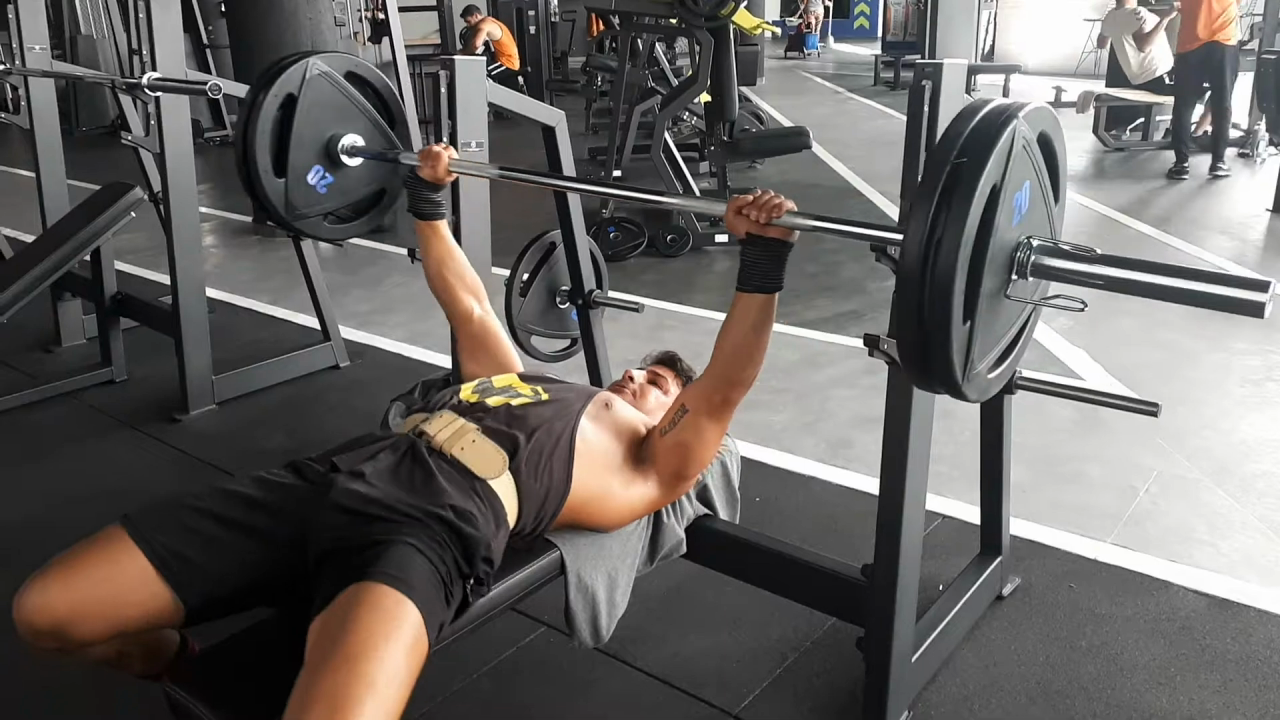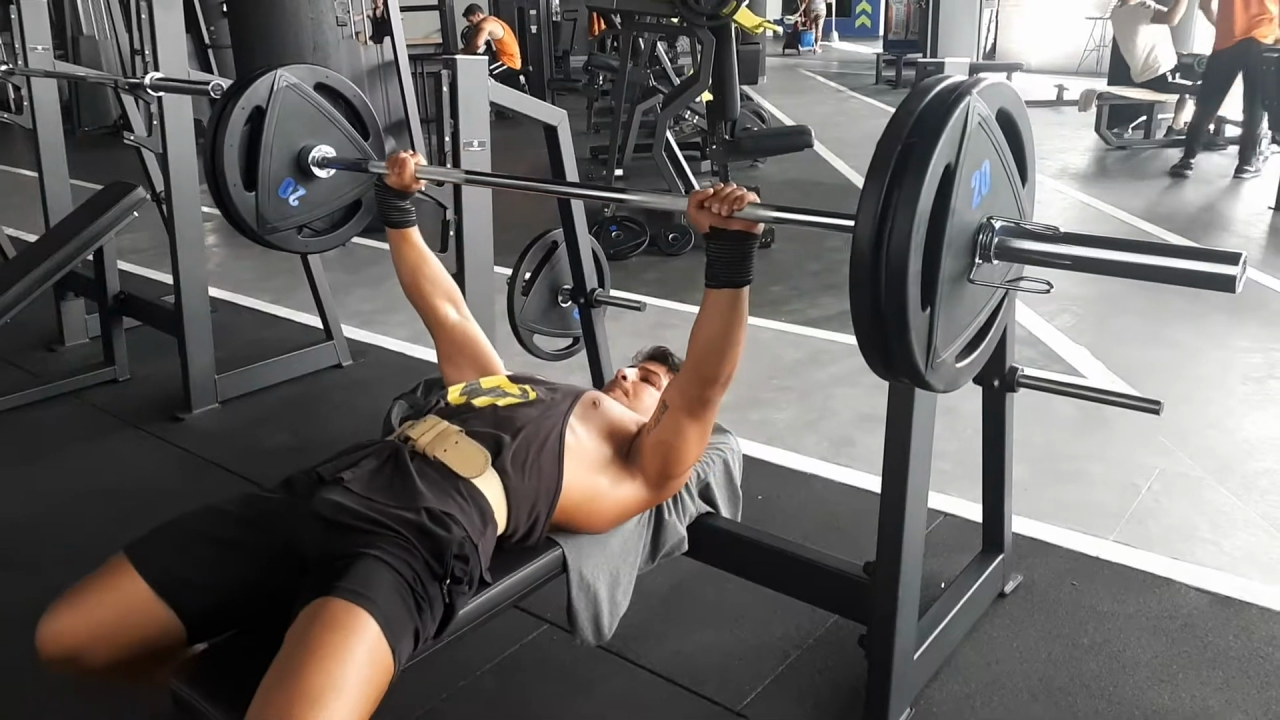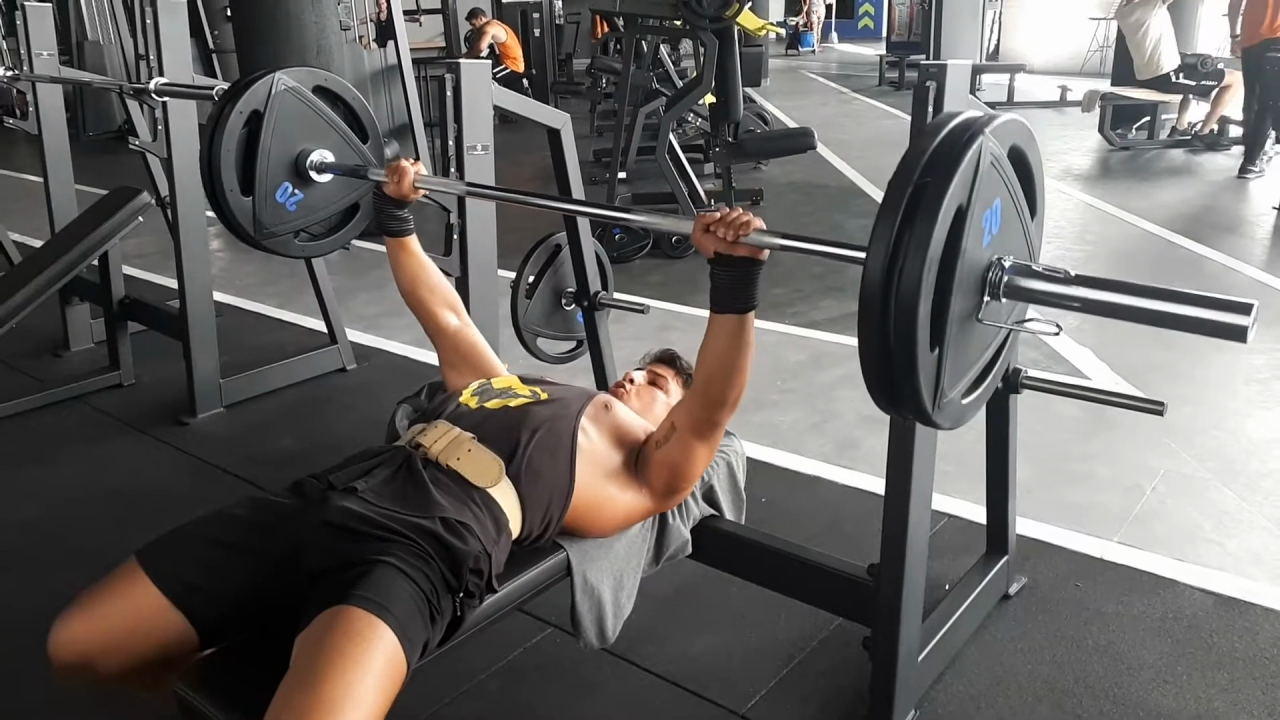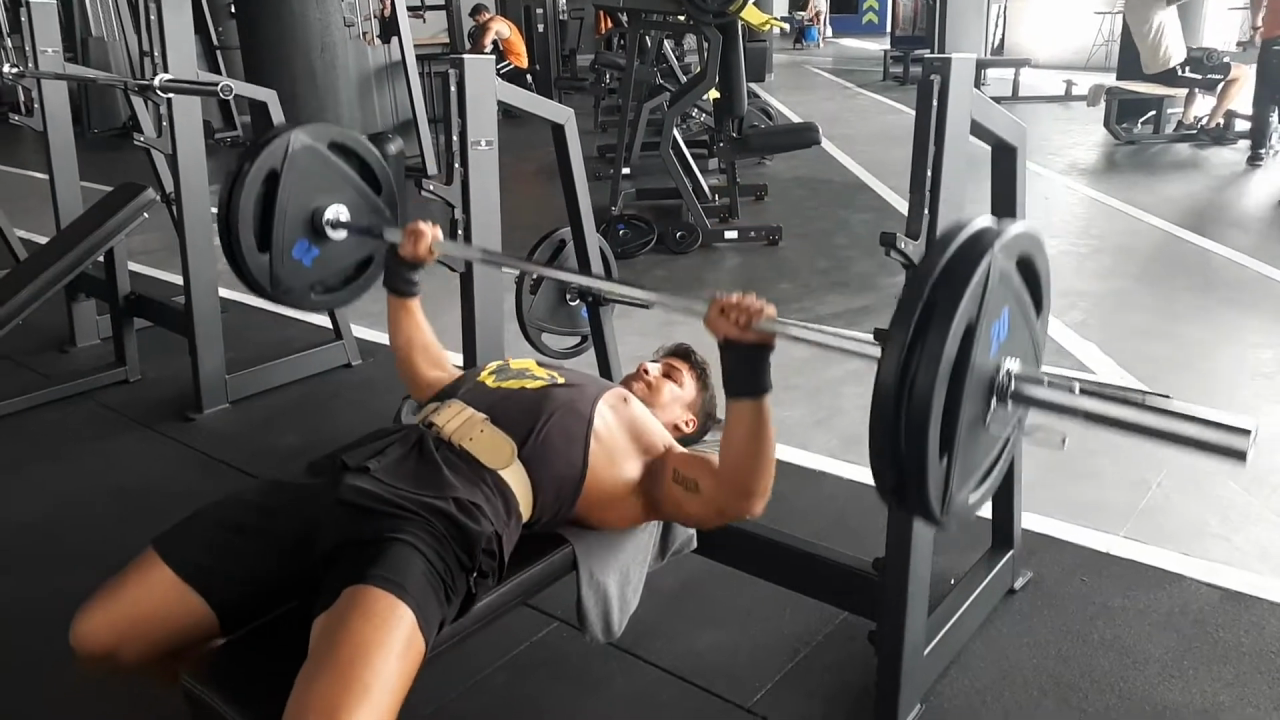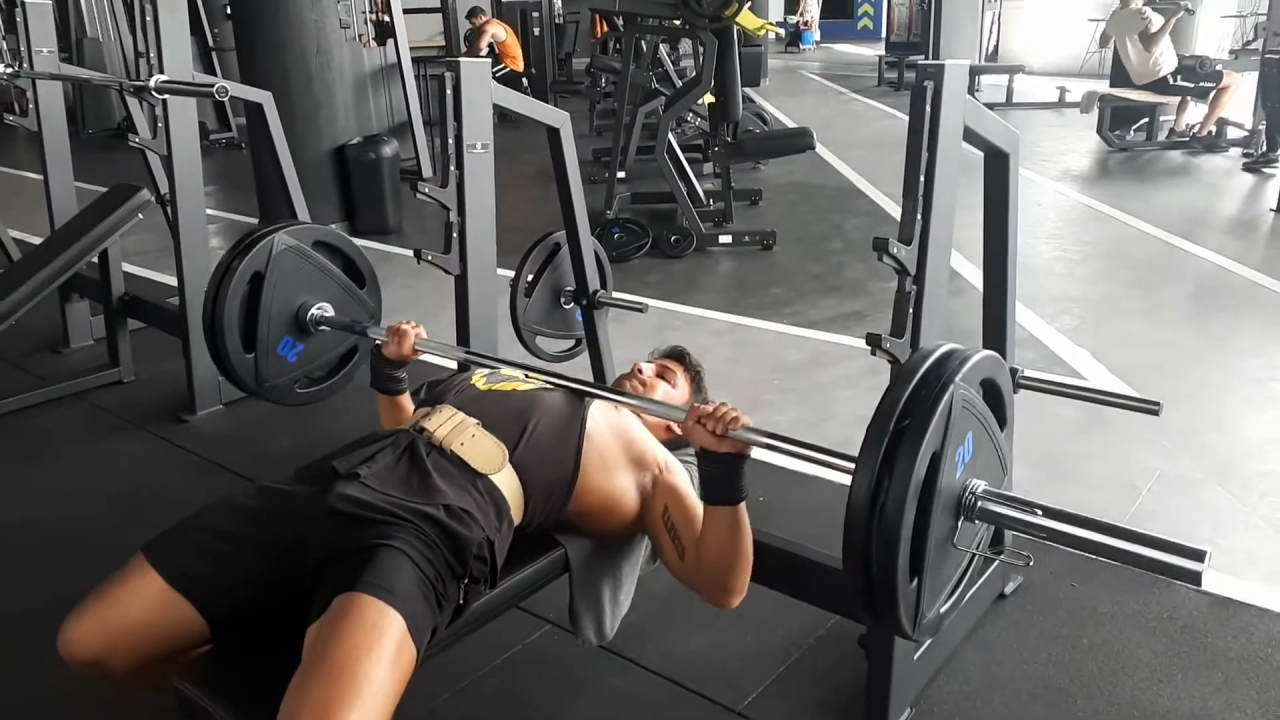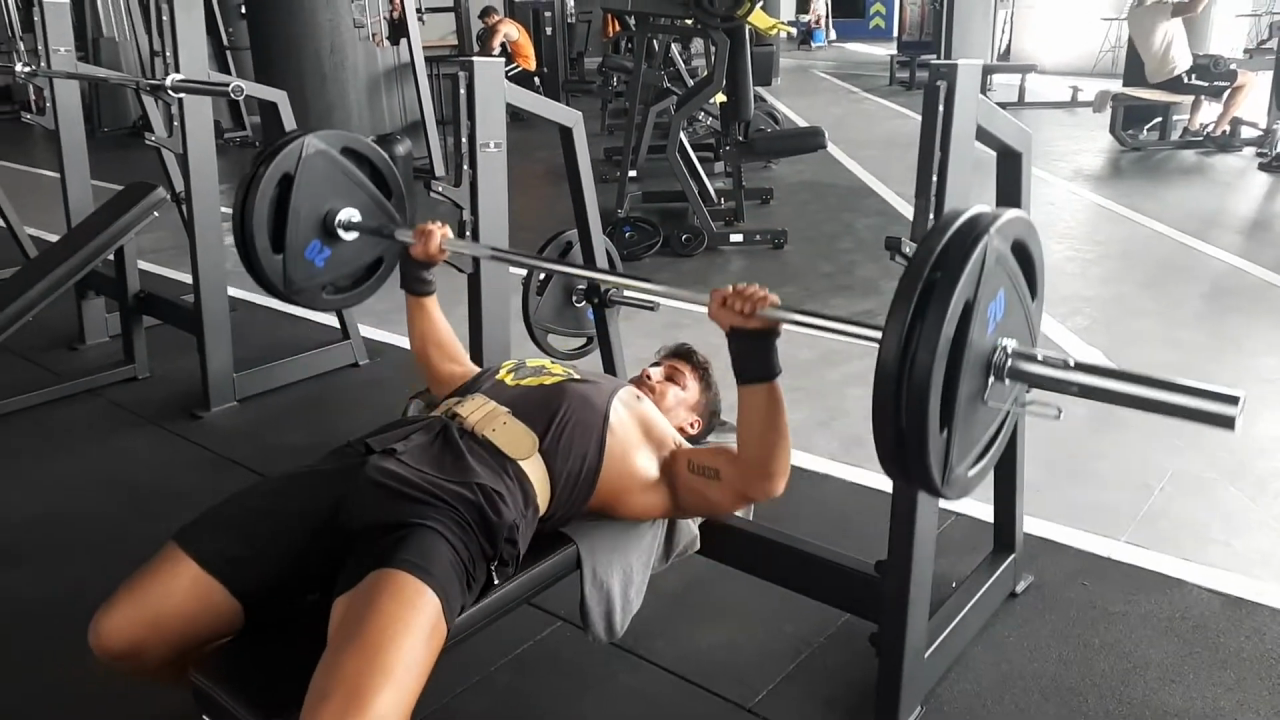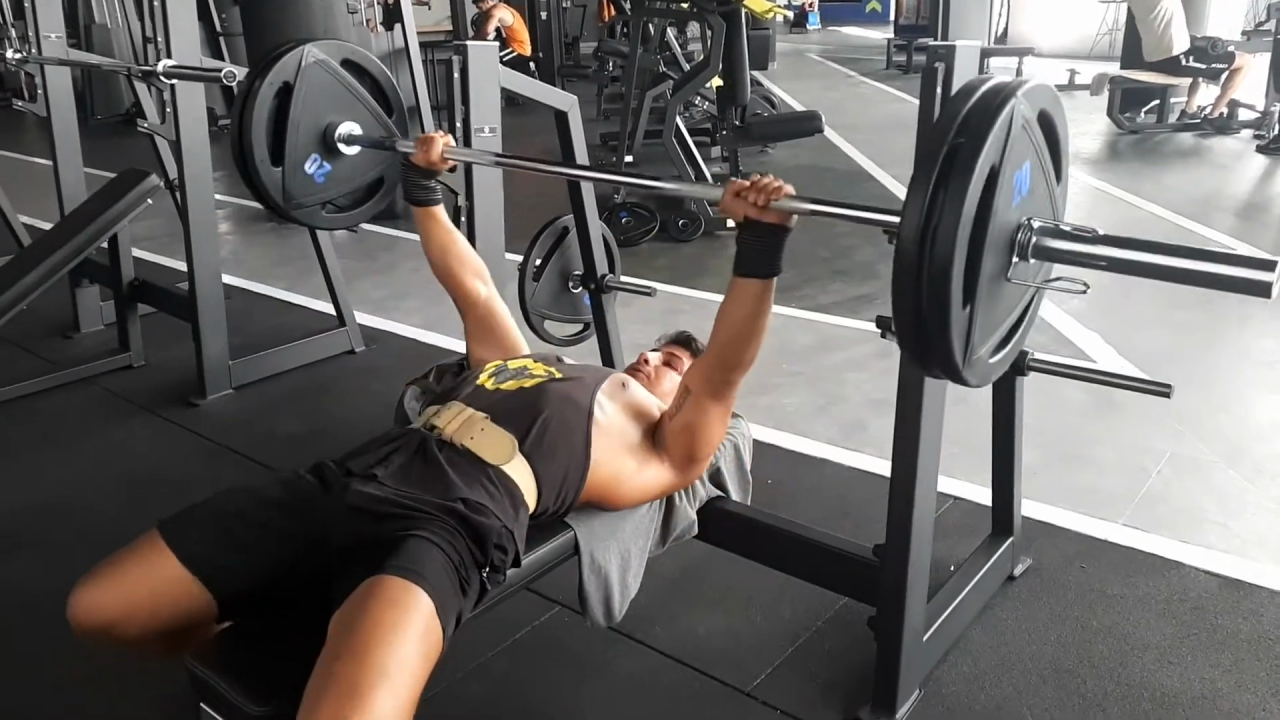
dt=0.7s
person 1, frame 1
left shoulder: (648, 466)
right shoulder: (524, 383)
left elbow: (725, 391)
right elbow: (468, 308)
left wrist: (763, 261)
right wrist: (427, 199)
left hip: (431, 523)
right hip: (332, 478)
right knee: (45, 611)
person 1, frame 2
left shoulder: (638, 464)
right shoulder: (512, 388)
left elbow: (705, 386)
right elbow: (444, 310)
left wrist: (729, 254)
right wrist: (397, 207)
left hip: (420, 535)
right hip: (331, 489)
right knee: (66, 637)
person 1, frame 3
left shoulder: (646, 469)
right shoulder: (514, 390)
left elbow: (713, 409)
right elbow: (442, 314)
left wrist: (734, 280)
right wrist: (395, 215)
left hip: (425, 543)
right hip: (330, 498)
right knee: (76, 647)
person 1, frame 4
left shoulder: (654, 457)
right shoulder: (533, 381)
left elbow: (742, 497)
right elbow: (423, 368)
left wrist: (747, 369)
right wrist: (403, 272)
left hip: (440, 523)
right hip: (351, 476)
right knee: (100, 637)
person 1, frame 5
left shoulder: (647, 466)
right shoulder: (542, 393)
left elbow: (722, 584)
left wrist: (724, 468)
right wrist: (390, 370)
left hip: (429, 526)
right hip: (328, 485)
right knee: (89, 644)
person 1, frame 6
left shoulder: (664, 459)
right shoulder: (548, 381)
left elbow: (761, 479)
right elbow: (440, 367)
left wrist: (754, 349)
right wrist: (419, 275)
left hip: (456, 507)
right hip: (365, 463)
right knee: (122, 637)
person 1, frame 7
left shoulder: (662, 449)
right shoulder: (531, 366)
left elbow: (724, 374)
right elbow: (471, 288)
left wrist: (759, 245)
right wrist: (422, 186)
left hip: (448, 520)
right hip: (350, 479)
right knee: (97, 611)
